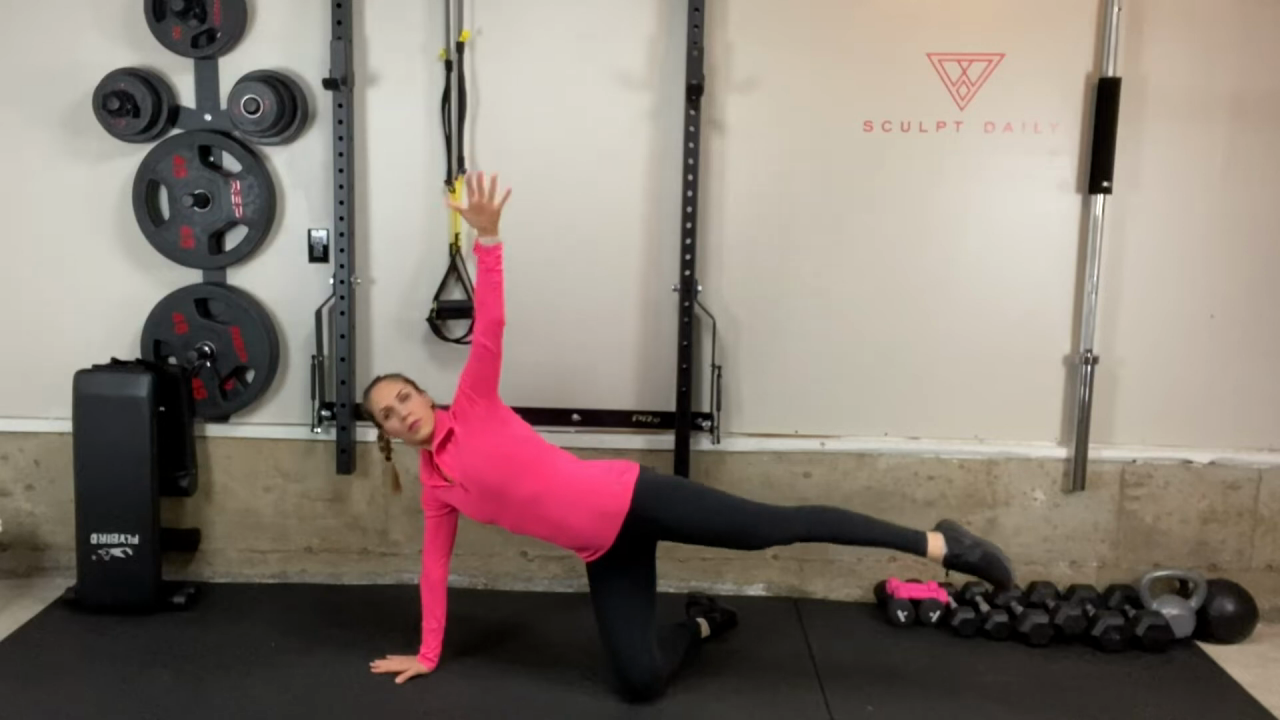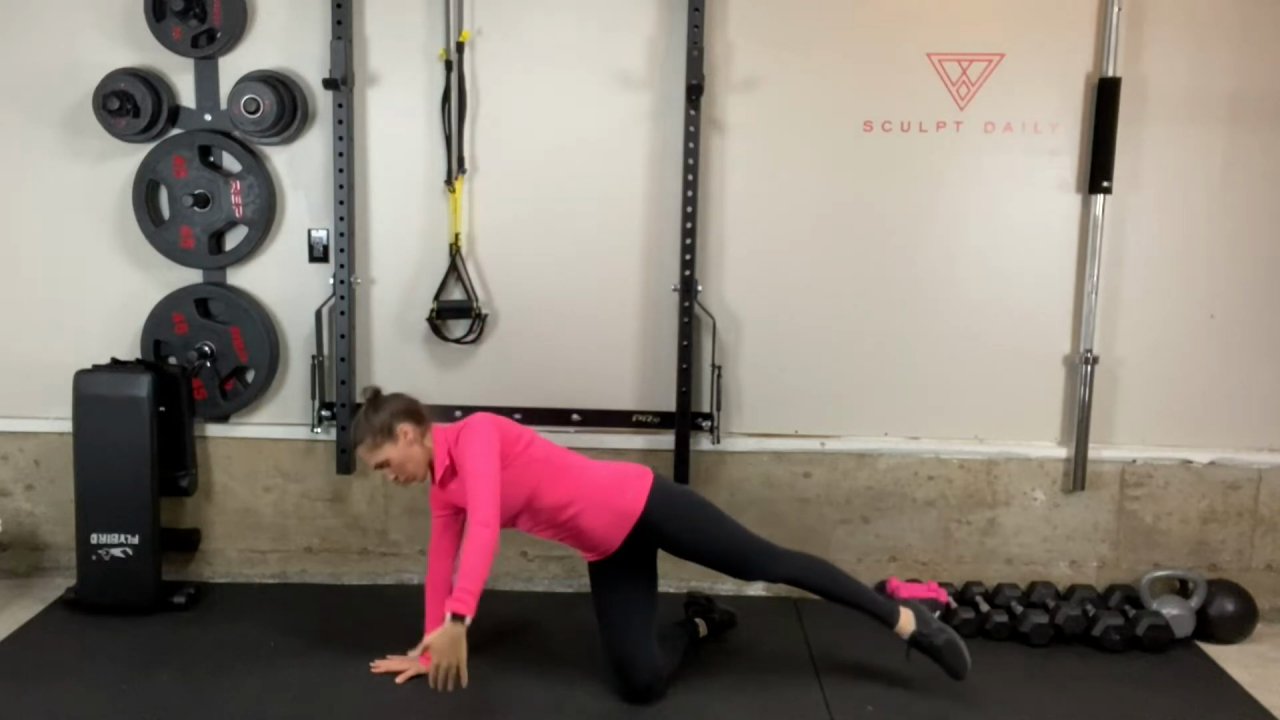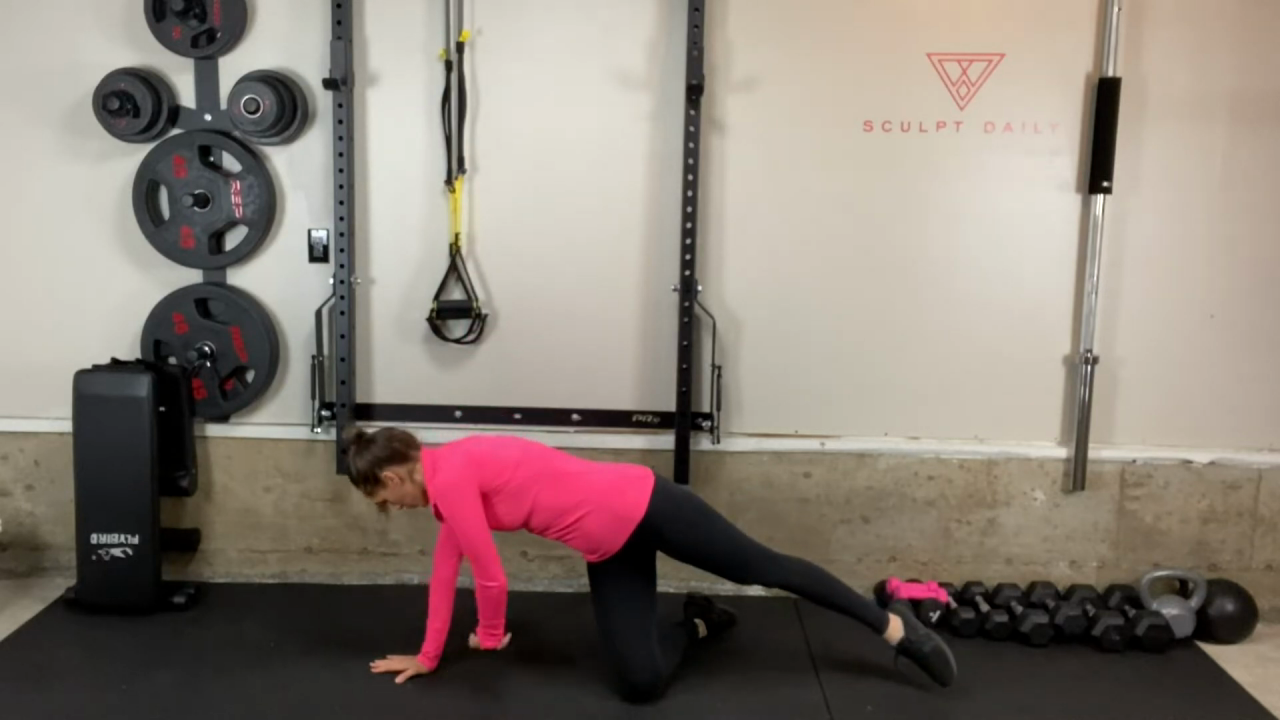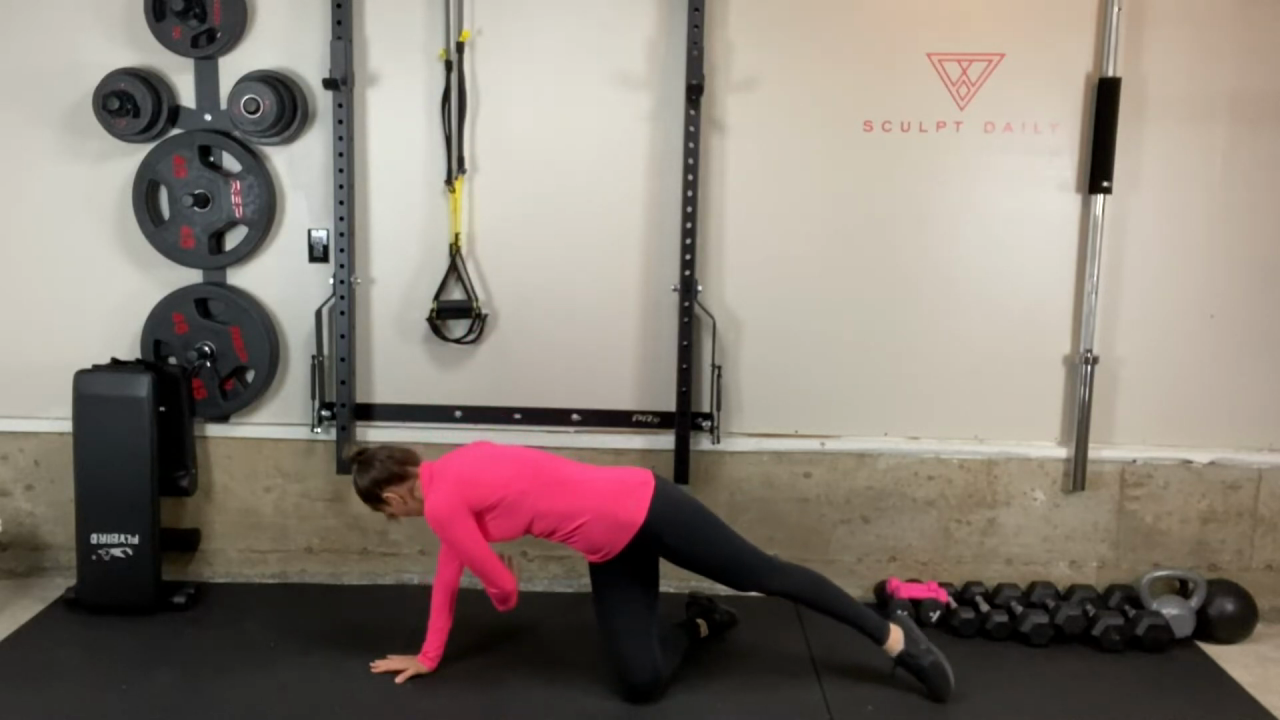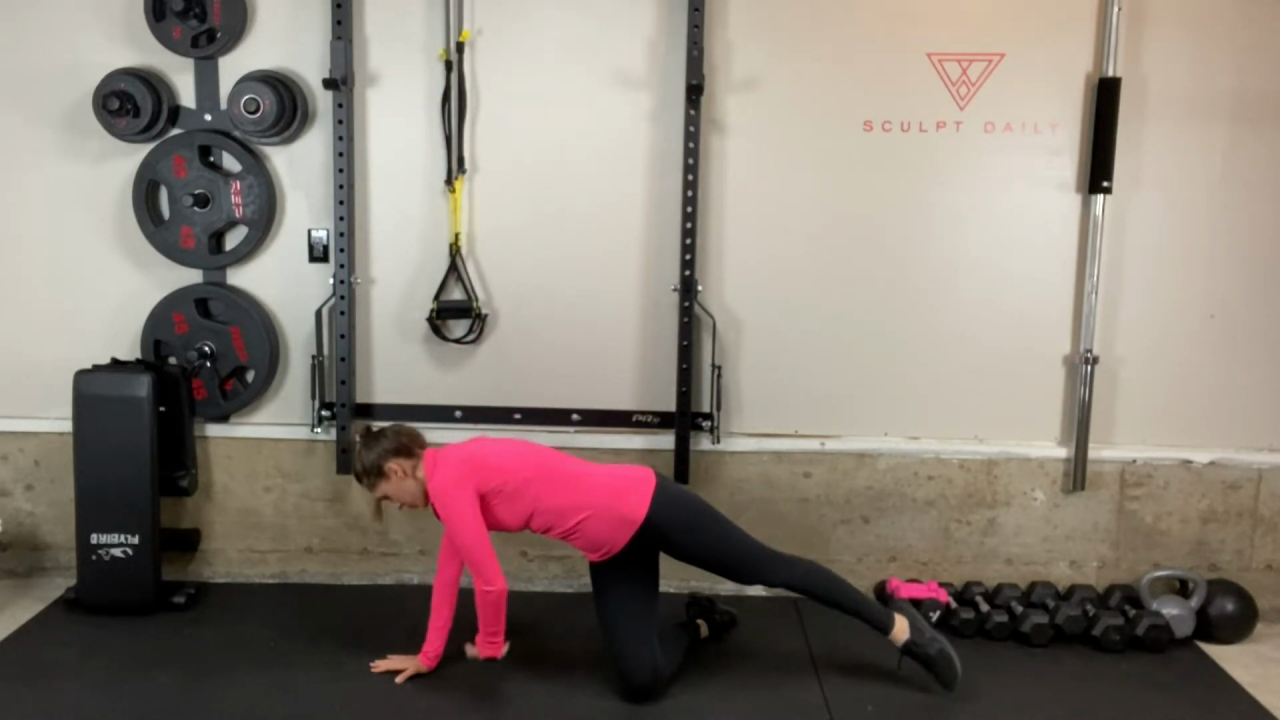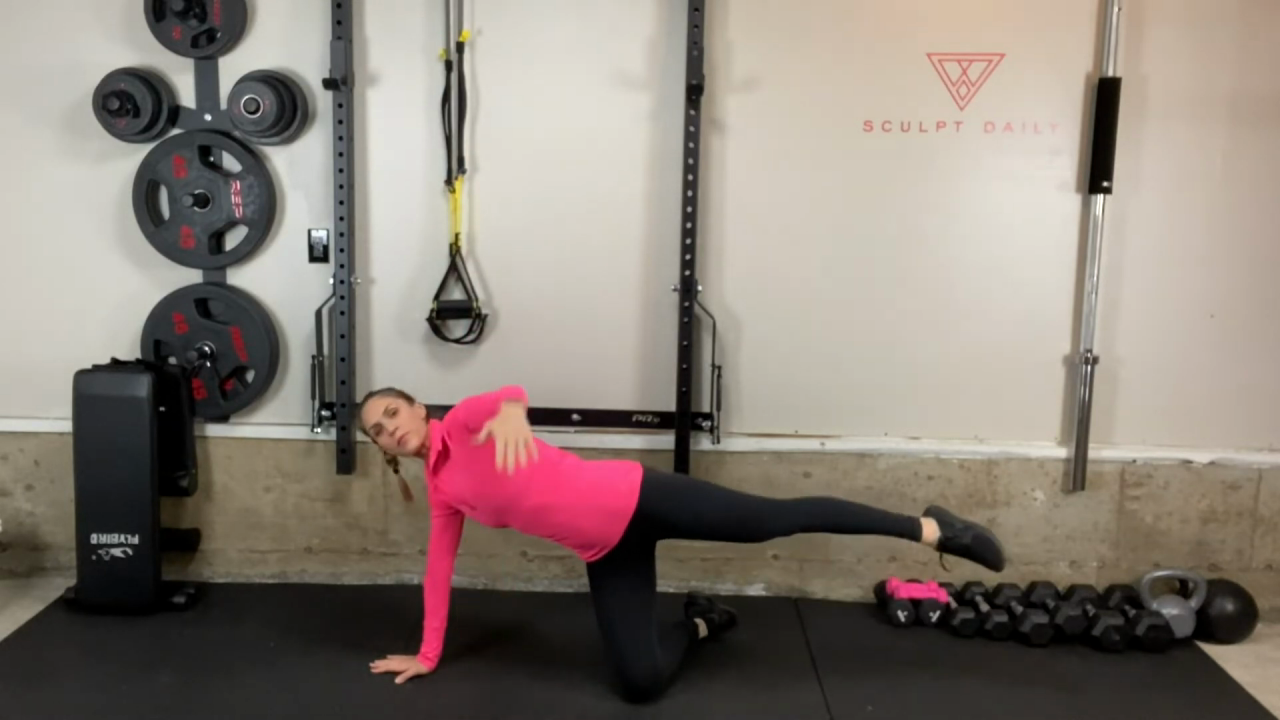
dt=0.7s
person 1, frame 1
left shoulder: (474, 406)
right shoulder: (435, 483)
left elbow: (491, 327)
right elbow: (435, 567)
left wrist: (487, 236)
right wrist: (427, 651)
left hip: (630, 498)
right hip: (603, 547)
left knee: (774, 528)
right knee: (639, 682)
left ankle: (938, 544)
right ankle: (698, 624)
person 1, frame 2
left shoulder: (476, 432)
right shoulder: (441, 491)
left elbow: (484, 520)
right elbow: (441, 566)
left wrist: (457, 619)
right wrist: (428, 651)
left hip: (637, 504)
right hip: (607, 552)
left knee: (768, 563)
right knee: (642, 683)
left ankle: (905, 620)
right ankle: (698, 623)
person 1, frame 3
left shoulder: (450, 478)
right shoulder: (451, 478)
left elbow: (491, 579)
right elbow: (446, 568)
left wrist: (491, 636)
right wrist: (428, 655)
left hip: (640, 505)
right hip: (608, 550)
left knee: (763, 567)
right knee: (641, 683)
left ankle: (894, 627)
right ankle: (696, 624)
person 1, frame 4
left shoulder: (443, 502)
right shoulder: (455, 475)
left elbow: (500, 584)
right elbow: (448, 573)
left wrist: (507, 598)
right wrist: (428, 656)
left hip: (642, 509)
right hip: (611, 549)
left knee: (765, 575)
right knee: (642, 683)
left ankle: (894, 638)
right ankle: (698, 624)
person 1, frame 5
left shoulder: (448, 476)
right shoulder: (454, 478)
left elbow: (491, 581)
right elbow: (448, 571)
left wrist: (492, 641)
right wrist: (428, 655)
left hip: (642, 504)
right hip: (611, 548)
left knee: (767, 568)
right knee: (641, 682)
left ankle: (901, 628)
right ankle: (698, 624)
person 1, frame 6
left shoulder: (464, 423)
right shoulder: (441, 488)
left elbow: (510, 391)
right elbow: (440, 566)
left wrist: (509, 413)
right wrist: (427, 654)
left hip: (632, 498)
right hip: (606, 548)
left knee: (778, 517)
right knee: (639, 683)
left ankle: (929, 528)
right ankle: (697, 623)
